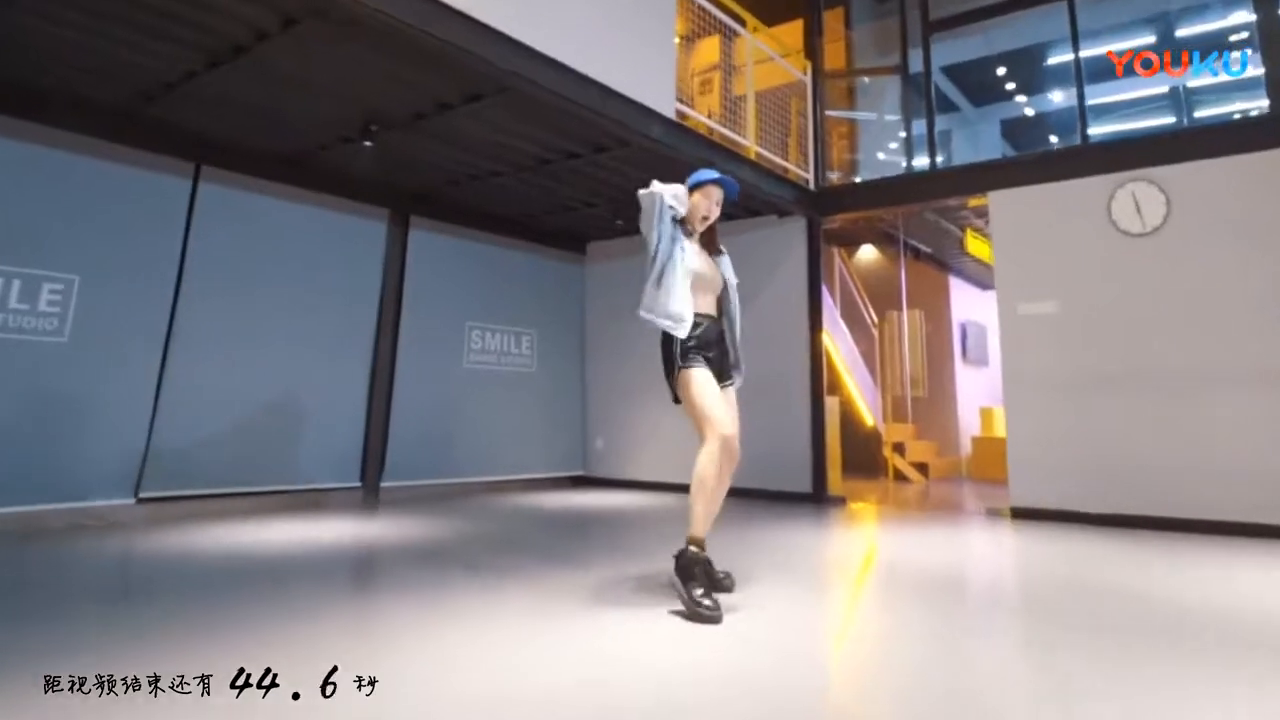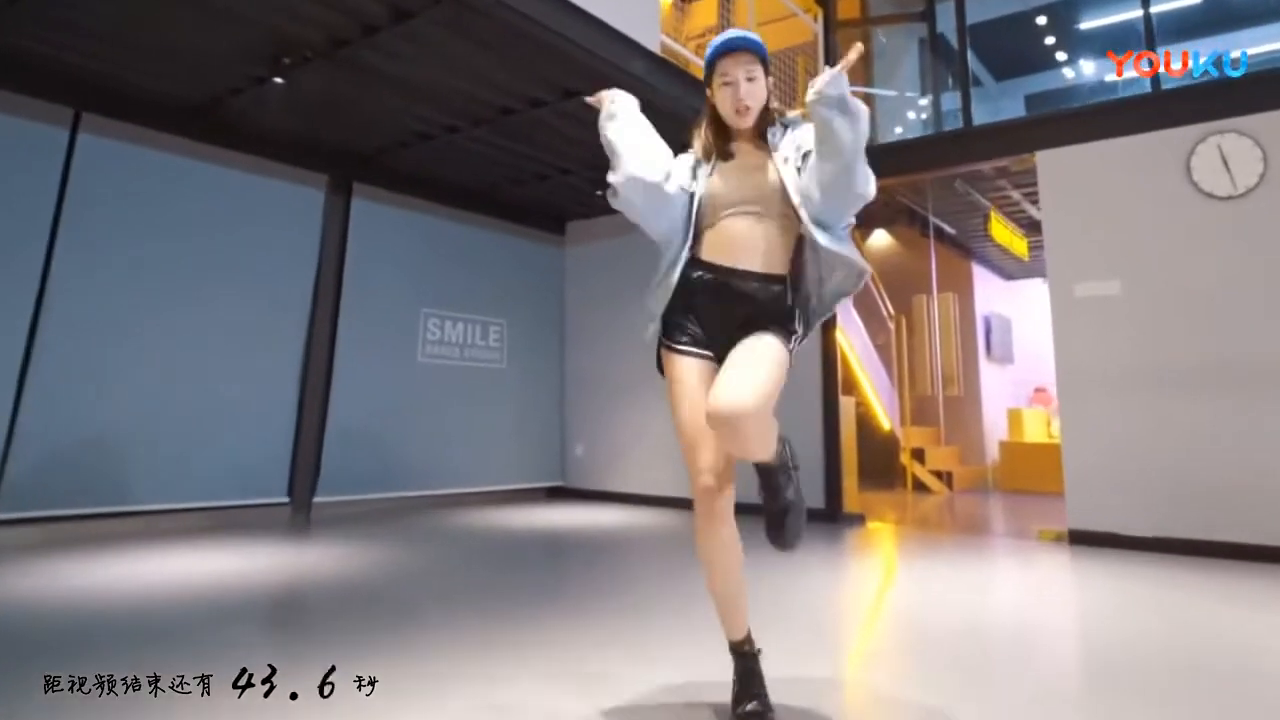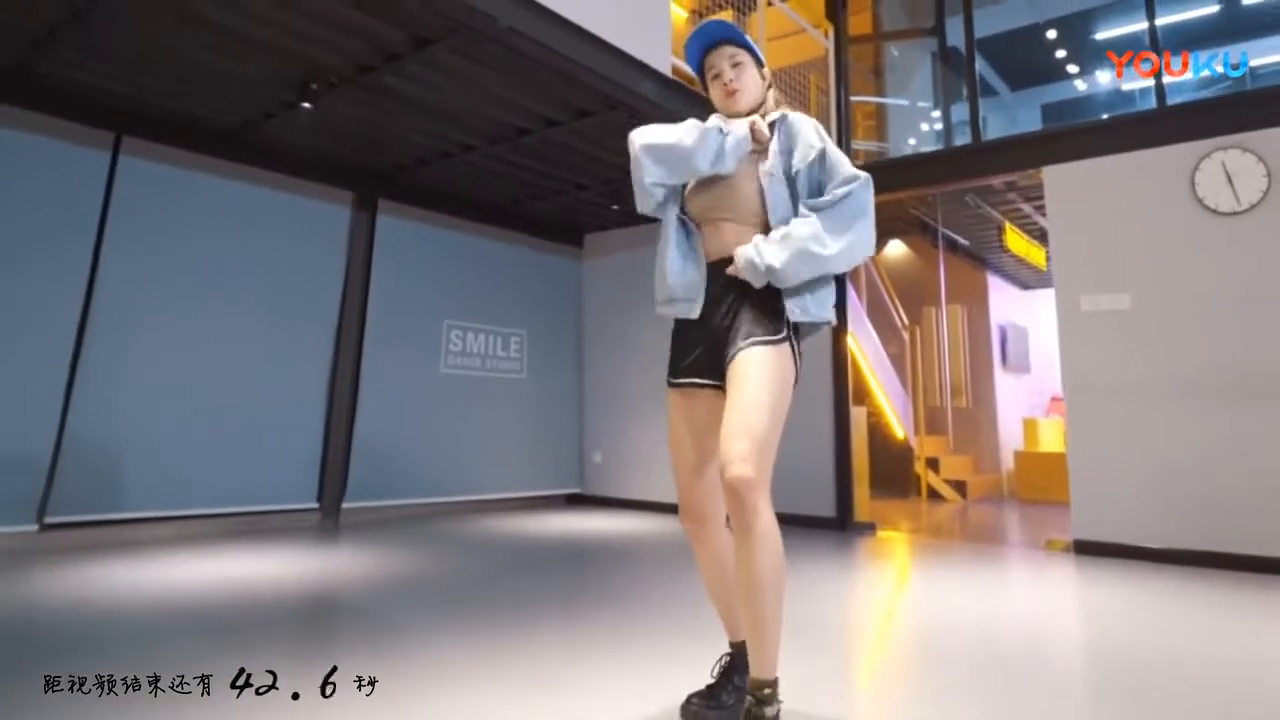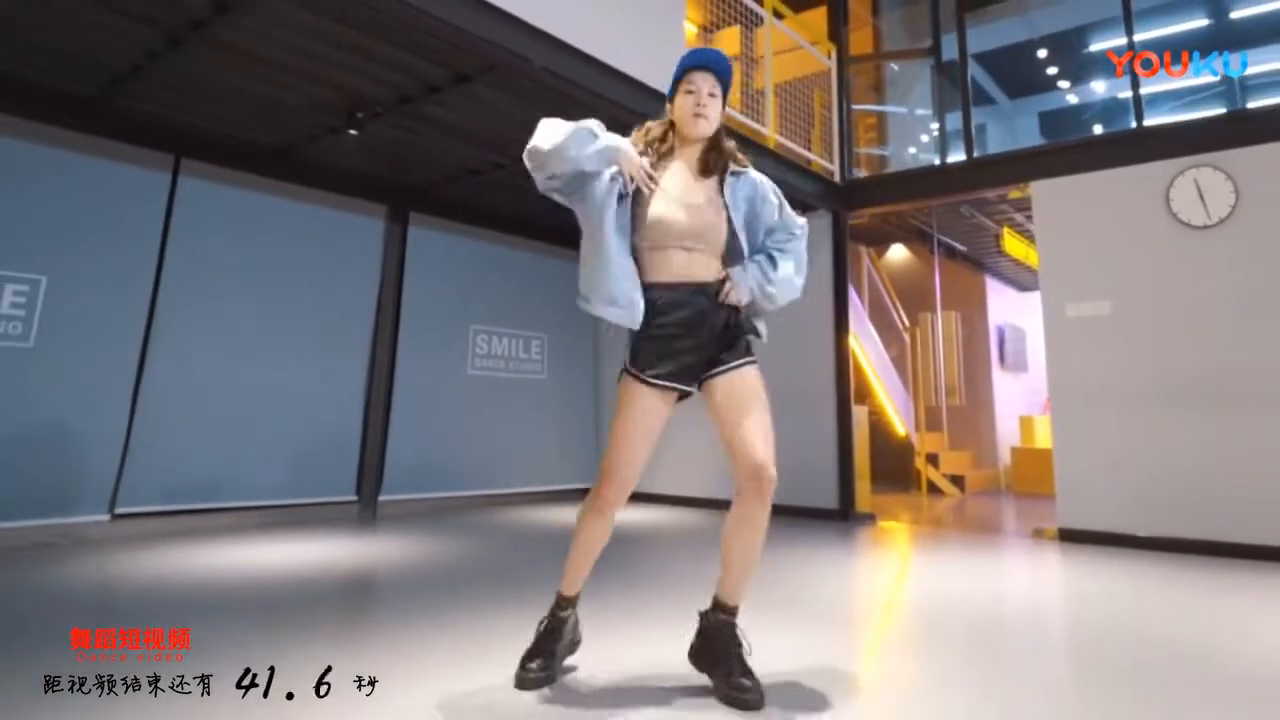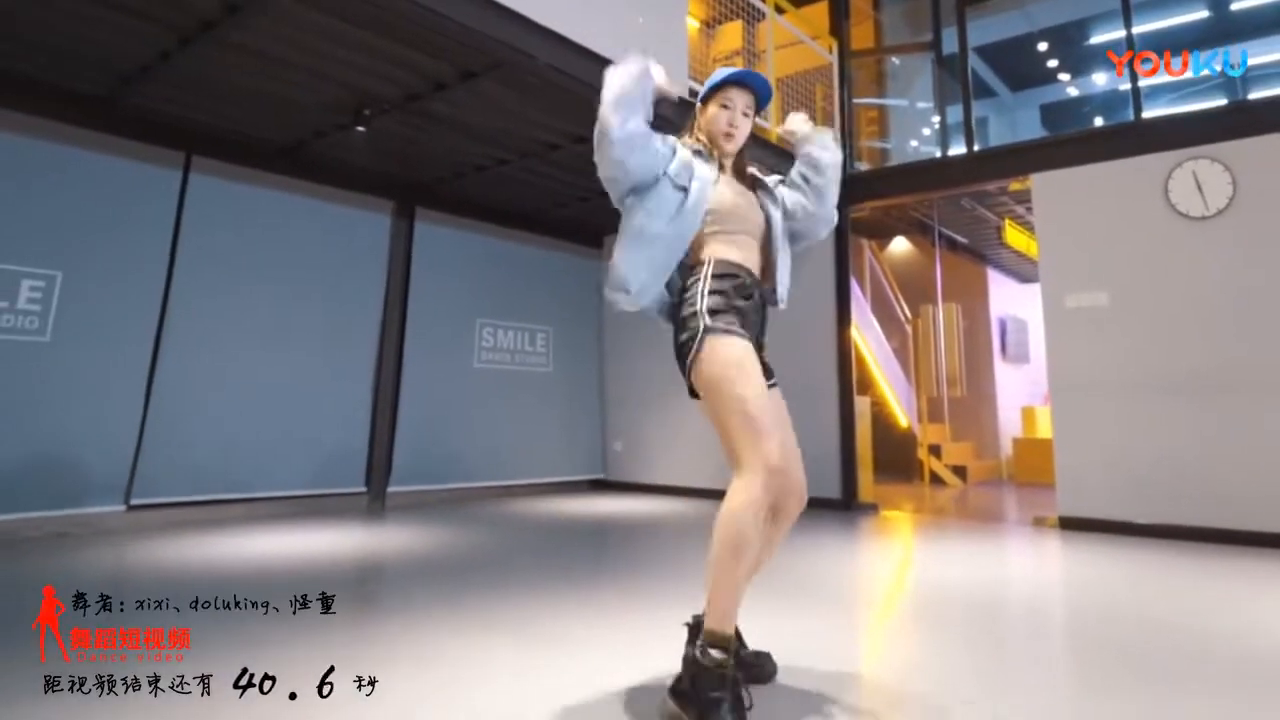
dt=1s
person 1, frame 1
left shoulder: (717, 255)
right shoulder: (670, 239)
left wrist: (732, 364)
left hip: (717, 349)
right hip: (687, 345)
left knee: (728, 453)
right knee: (722, 435)
right ankle: (691, 563)
person 1, frame 2
left shoulder: (803, 144)
right shoulder: (696, 162)
left elbow: (847, 185)
right elbow: (648, 201)
left wrist: (832, 102)
right wrist: (626, 120)
left hip: (767, 313)
right hip: (695, 311)
left knee: (733, 410)
right knee: (708, 482)
left ankle: (774, 457)
right ankle: (746, 664)
person 1, frame 3
left shoulder: (796, 135)
right shoulder: (704, 151)
left elbow: (851, 209)
right elbow: (647, 154)
left wrist: (771, 256)
right wrist: (730, 135)
left hip: (761, 308)
right hip: (697, 318)
left knee: (744, 481)
right knee: (698, 511)
right ankle: (739, 662)
person 1, frame 4
left shoulder: (744, 182)
right shoulder: (630, 169)
left elbow: (792, 241)
right elbow: (548, 154)
left wrist: (759, 281)
right wrist: (610, 153)
left hip: (727, 330)
right hip: (661, 331)
left knee: (759, 474)
right knee: (615, 486)
left ankle: (718, 631)
right ankle: (560, 625)
person 1, frame 5
left shoulder: (762, 189)
right shoulder: (675, 163)
left elbow: (817, 212)
right elbow: (619, 147)
left wrist: (812, 142)
right wrist: (638, 85)
left hip: (749, 323)
right hip: (708, 306)
left knee: (789, 494)
right knee: (761, 467)
left ankle: (714, 627)
